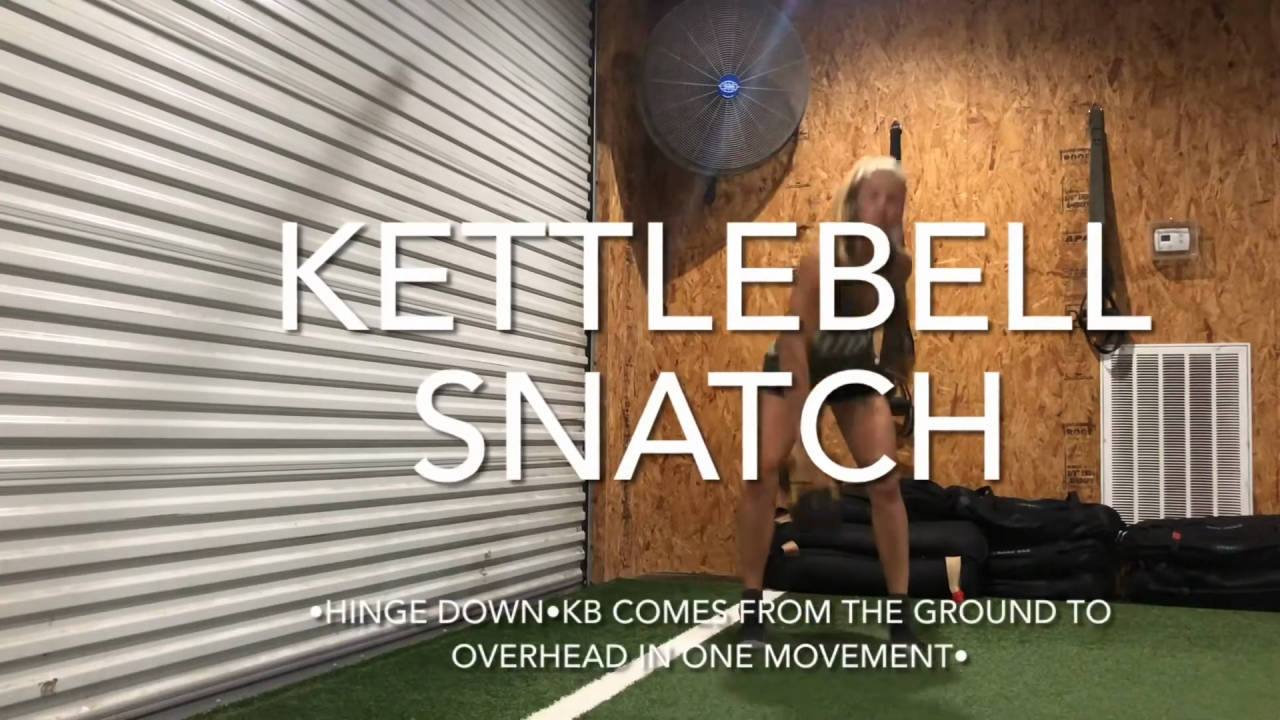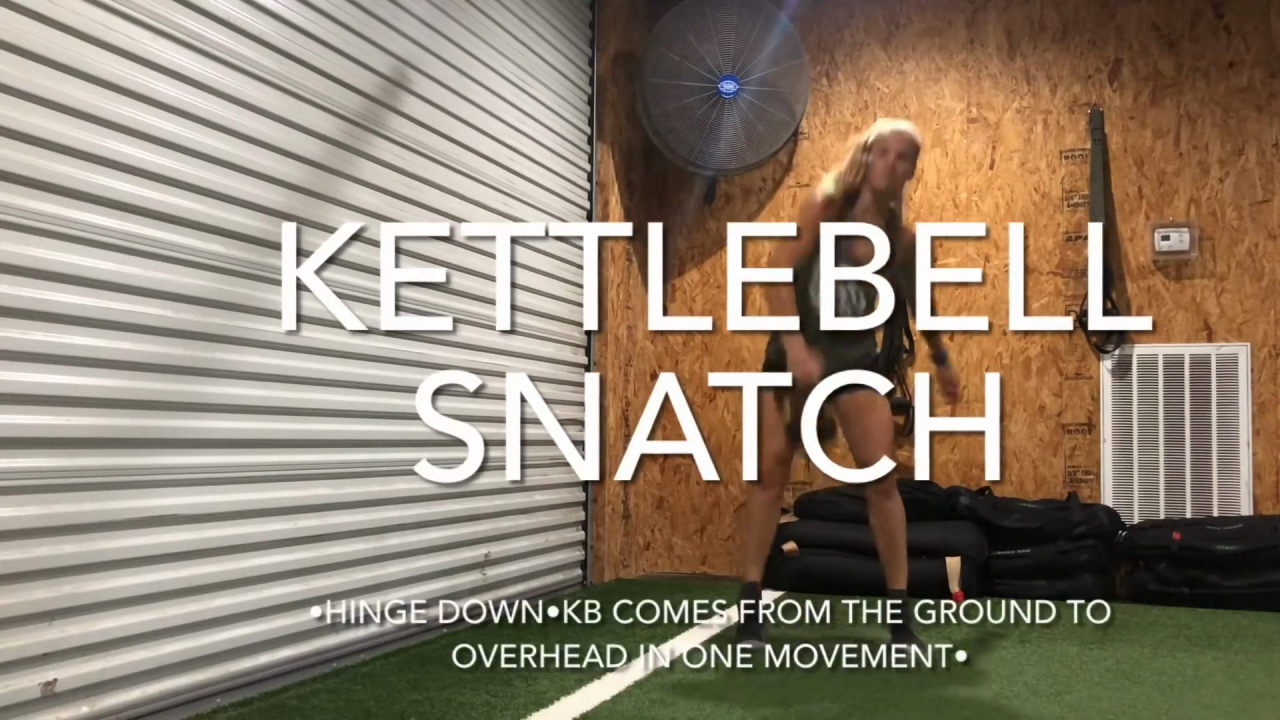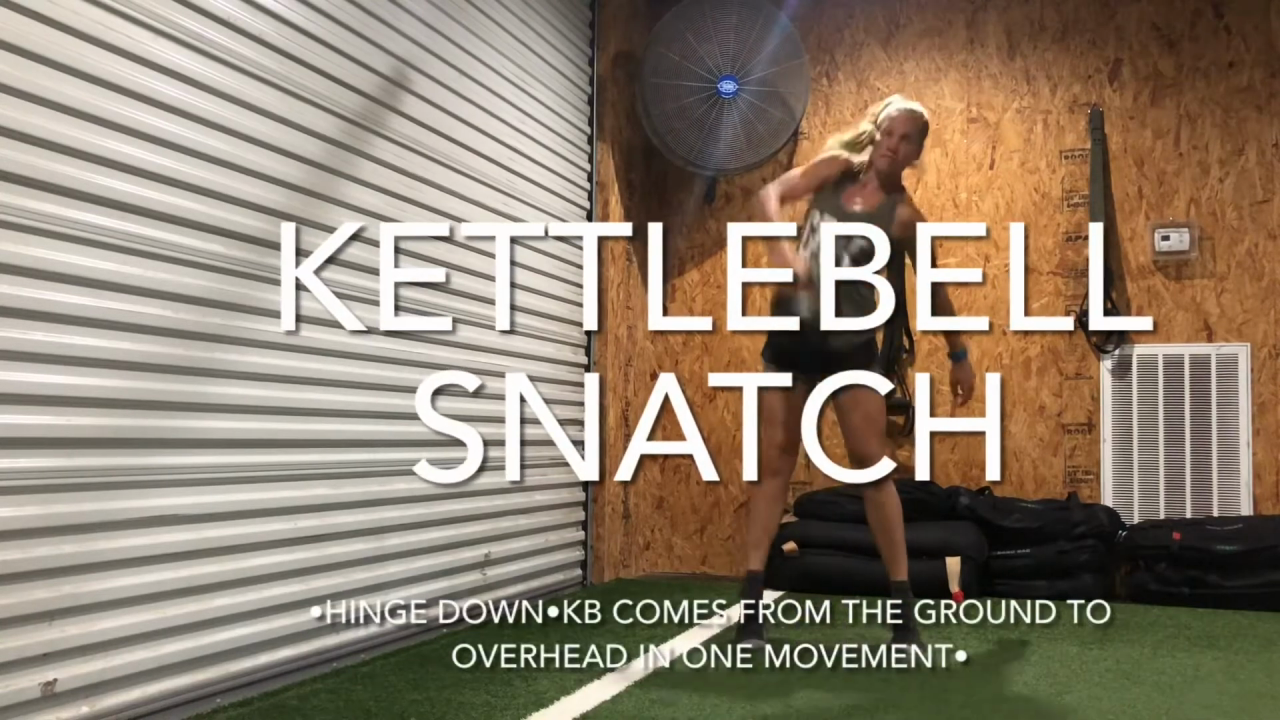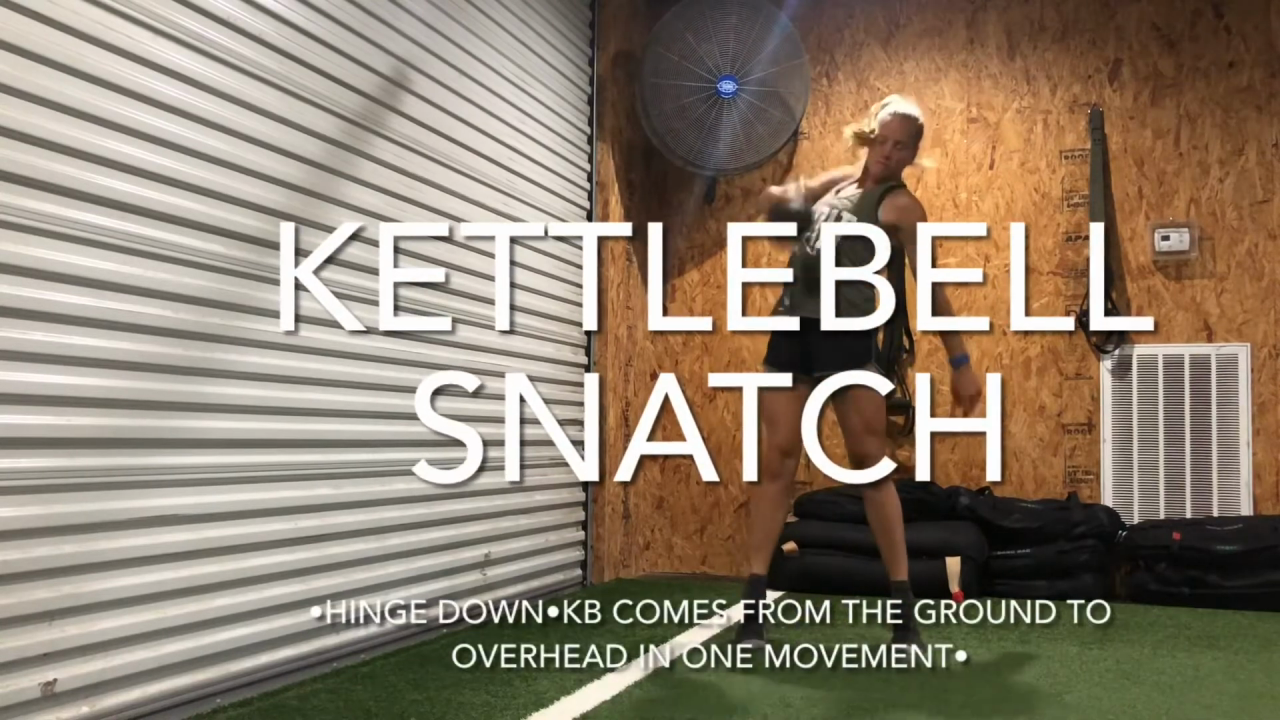
dt=0.1s
person 1, frame 1
left shoulder: (899, 261)
right shoulder: (820, 259)
right elbow: (796, 343)
left wrist: (905, 366)
right wrist: (808, 435)
left hip: (856, 369)
right hip: (797, 371)
left knee: (885, 480)
right knee: (766, 470)
left ankle: (901, 611)
right ankle: (753, 606)
person 1, frame 2
left shoulder: (901, 235)
right shoulder: (825, 205)
left elbow: (914, 301)
right elbow: (777, 275)
left wrist: (941, 361)
right wrist: (795, 346)
left hip: (859, 361)
right hip: (795, 353)
left knee: (881, 476)
right knee: (769, 467)
left ankle: (900, 610)
right ankle: (751, 603)
person 1, frame 3
left shoulder: (903, 214)
right shoulder: (833, 169)
left elbow: (932, 288)
right elbow: (771, 197)
left wrist: (959, 355)
right wrist: (783, 249)
left hip: (851, 345)
right hip: (791, 335)
left knee: (871, 467)
right knee: (774, 460)
left ankle: (902, 602)
right ankle: (753, 594)
person 1, frame 4
left shoulder: (900, 206)
right shoulder: (842, 179)
left elbow: (931, 287)
right elbow: (789, 196)
left wrist: (960, 361)
right wrist: (785, 197)
left hip: (852, 342)
right hip: (792, 333)
left knee: (872, 467)
right knee: (776, 462)
left ankle: (902, 600)
right ankle: (755, 596)
